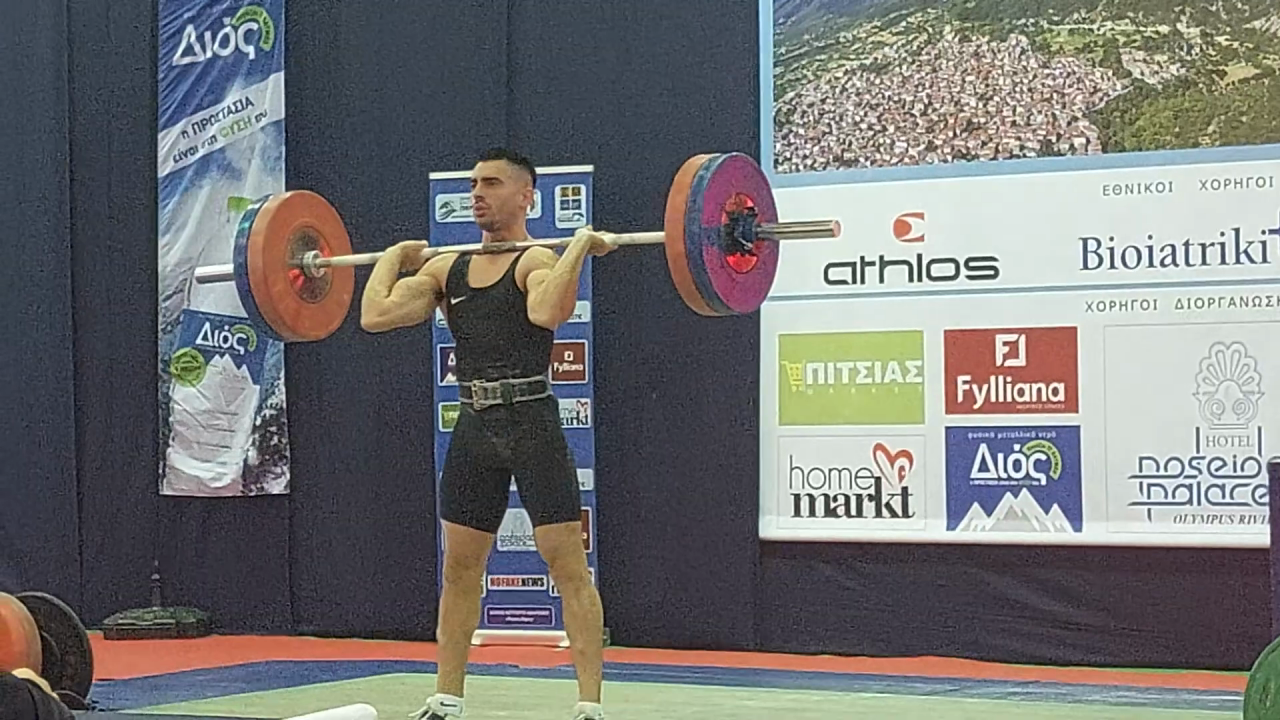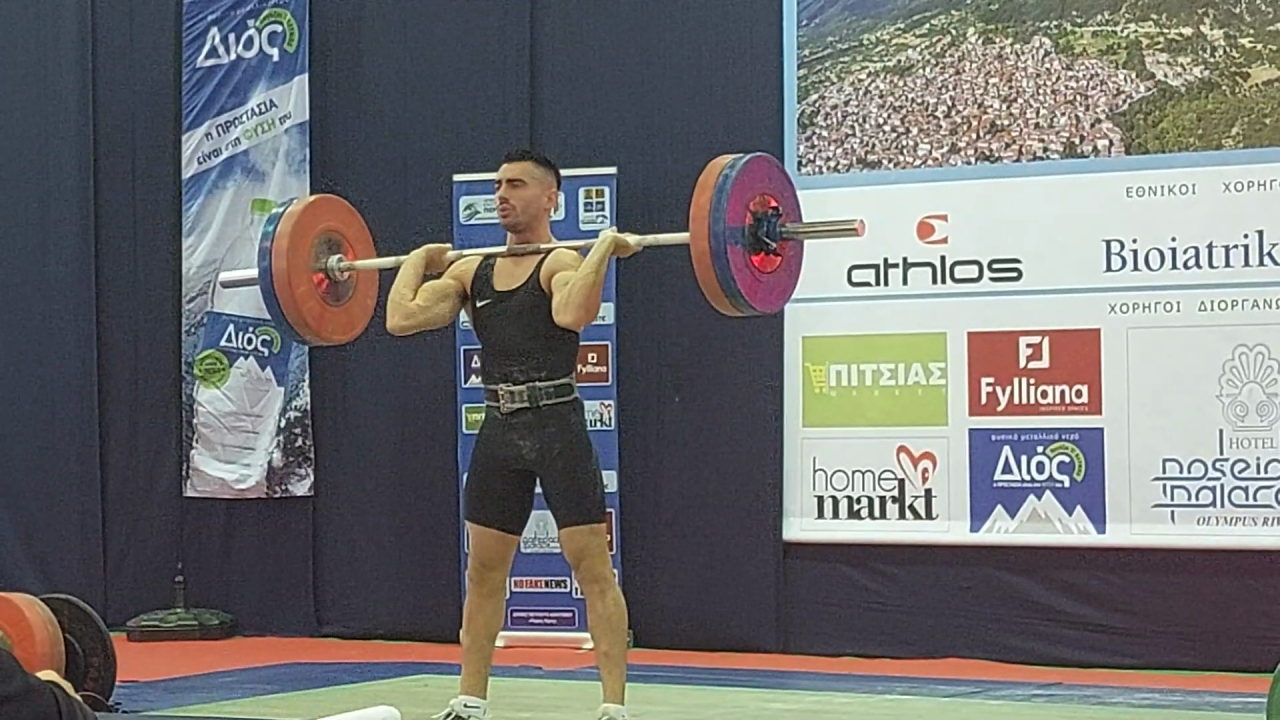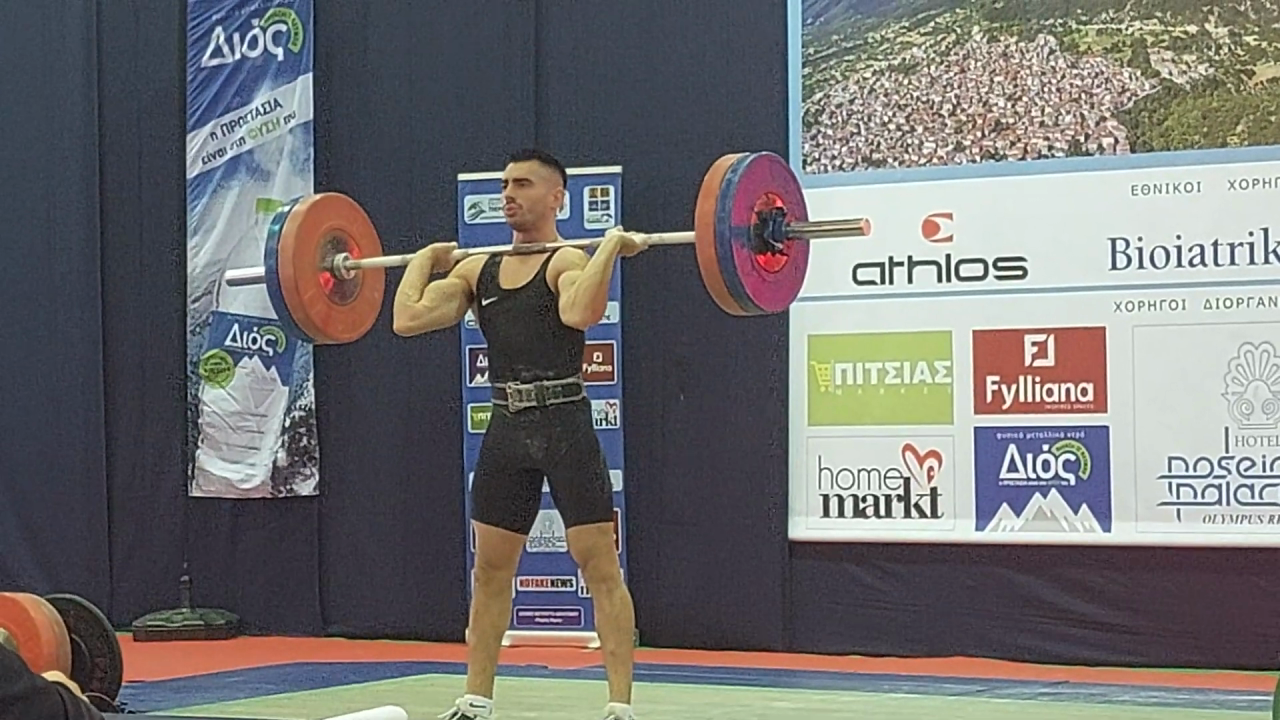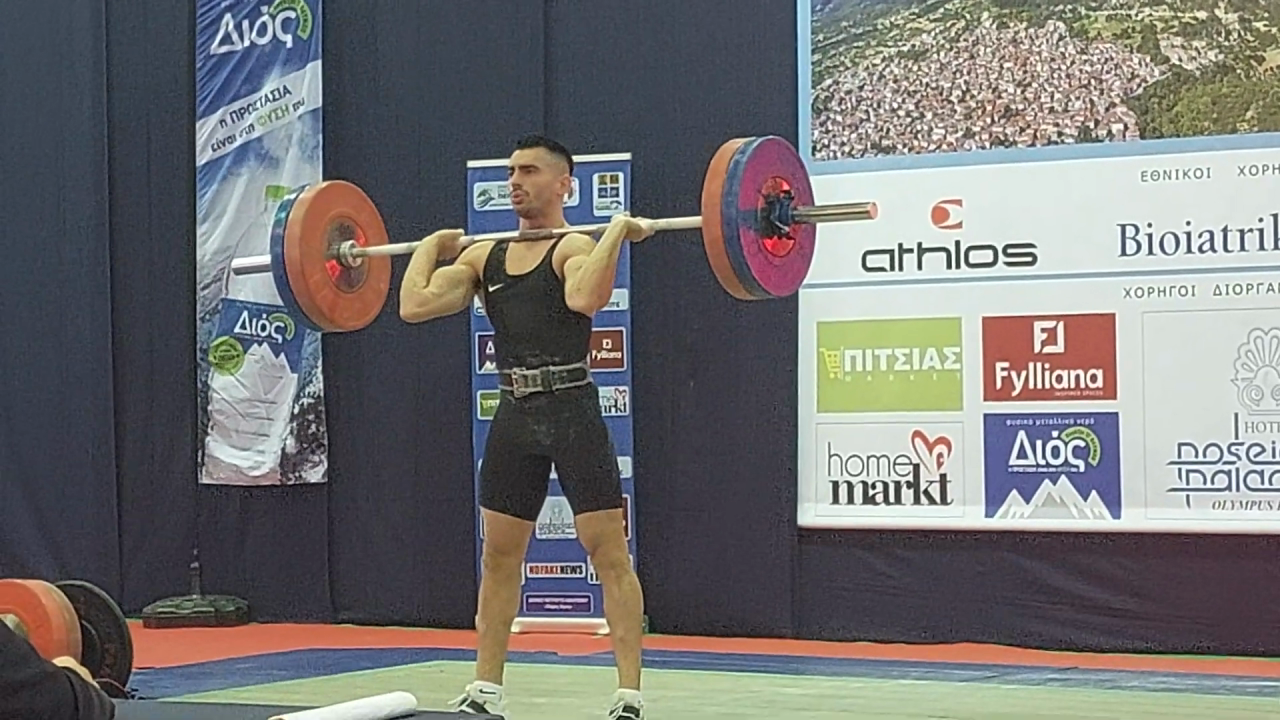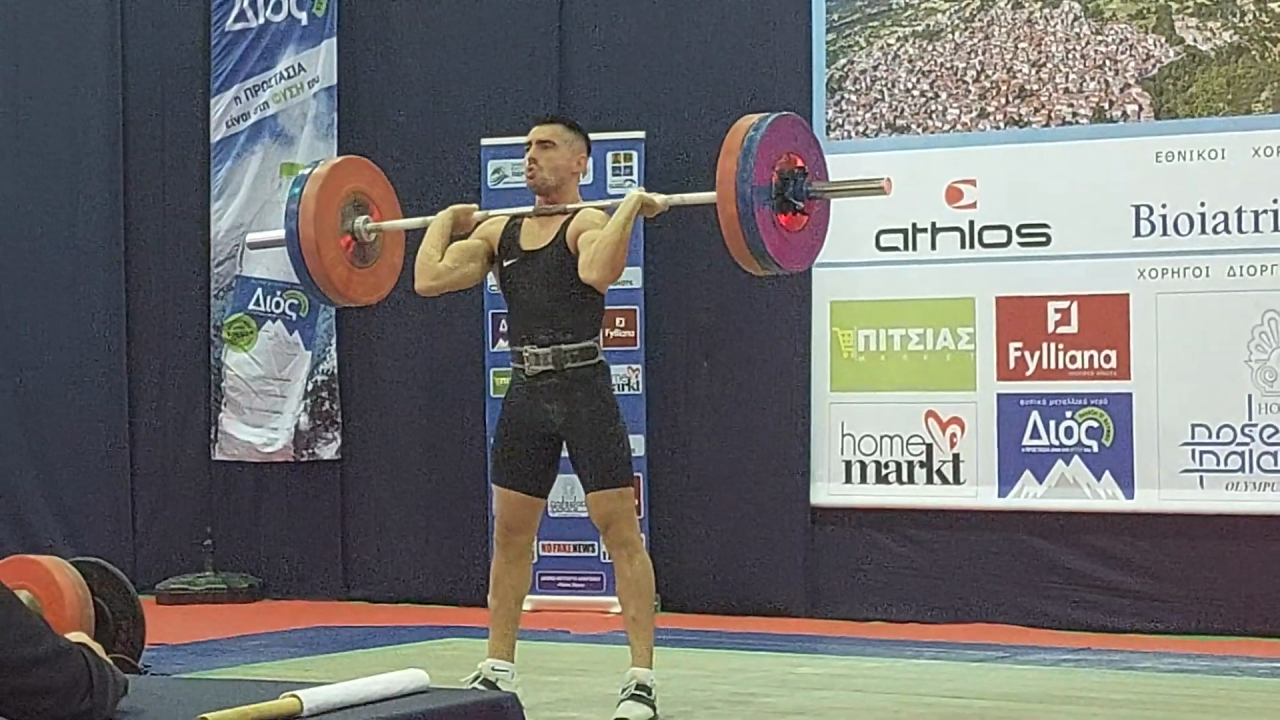
dt=1s
person 1, frame 1
left shoulder: (539, 261)
right shoulder: (446, 267)
left elbow: (546, 313)
right elbow: (376, 316)
left wrist: (580, 245)
right wrist: (392, 258)
left hip: (530, 421)
right hip: (473, 427)
left knee: (568, 566)
right knee: (459, 569)
person 1, frame 2
left shoulder: (564, 263)
right shoulder: (470, 271)
left elbow: (571, 315)
right elbow: (401, 320)
left wrist: (604, 247)
right wrist: (416, 261)
left hip: (556, 425)
right hip: (498, 430)
left knee: (592, 568)
right knee: (483, 572)
person 1, frame 3
left shoulder: (570, 261)
right shoulder: (476, 270)
left elbow: (578, 314)
right elbow: (408, 320)
left wrist: (611, 246)
right wrist: (424, 259)
left hip: (563, 423)
right hip: (505, 428)
left knee: (600, 568)
right knee: (489, 571)
person 1, frame 4
left shoulder: (577, 247)
right shoulder: (483, 255)
left elbow: (583, 298)
right elbow: (414, 306)
left wrist: (618, 230)
right wrist: (429, 247)
left hip: (571, 409)
right hip: (513, 415)
left knee: (609, 554)
right knee: (499, 557)
person 1, frame 5
left shoulder: (591, 222)
right shoulder: (496, 231)
left elbow: (595, 271)
right elbow: (429, 280)
left wrist: (631, 206)
right wrist: (443, 222)
left hip: (582, 388)
right hip: (525, 393)
left knee: (620, 533)
right knee: (509, 534)
right ankle: (498, 667)
